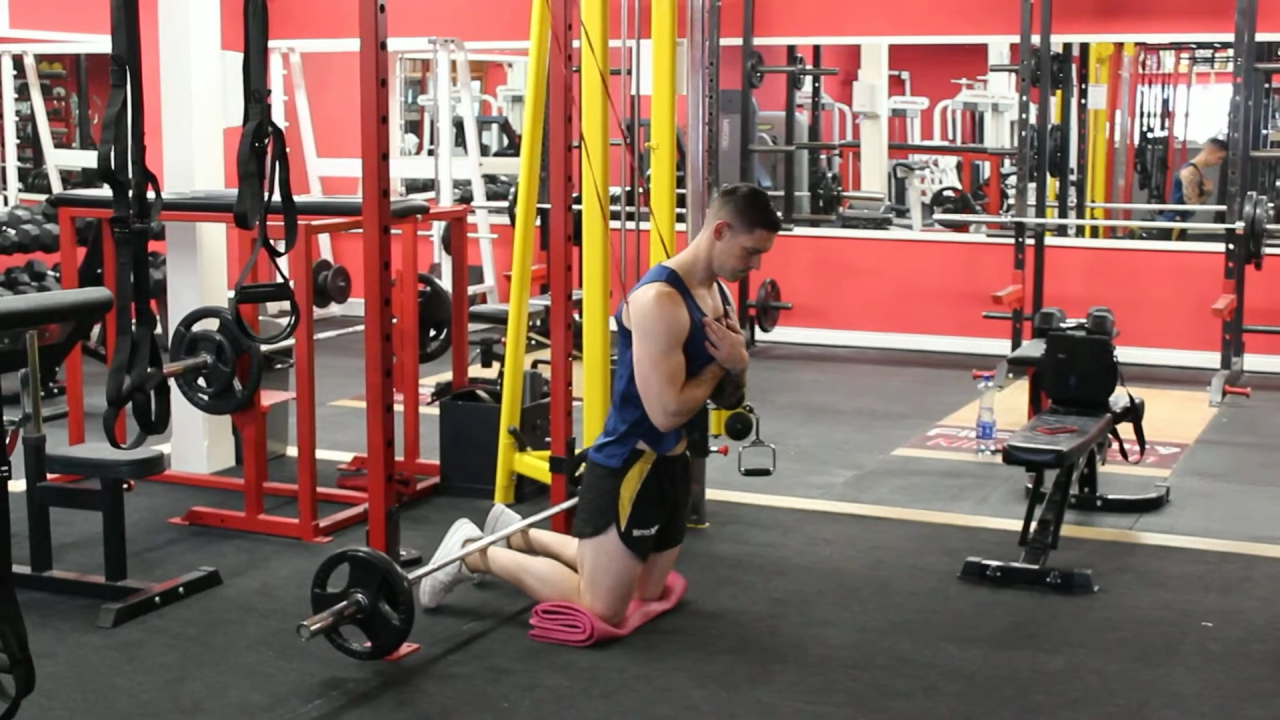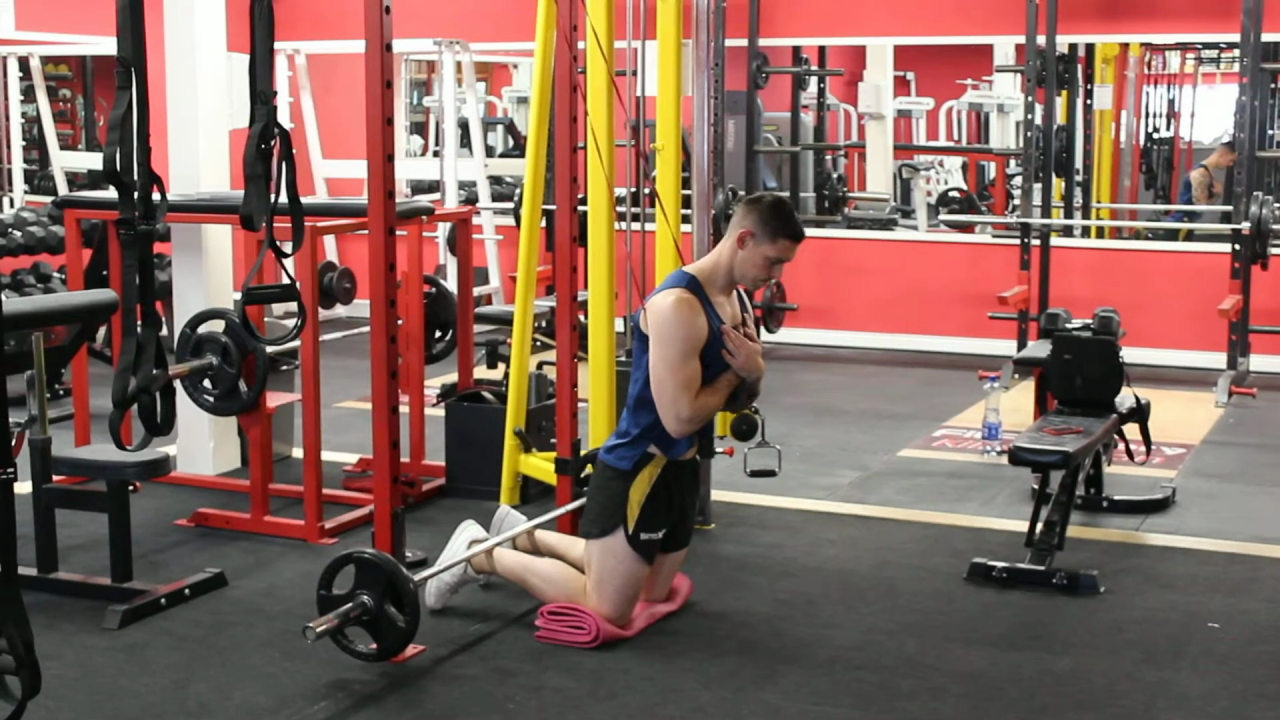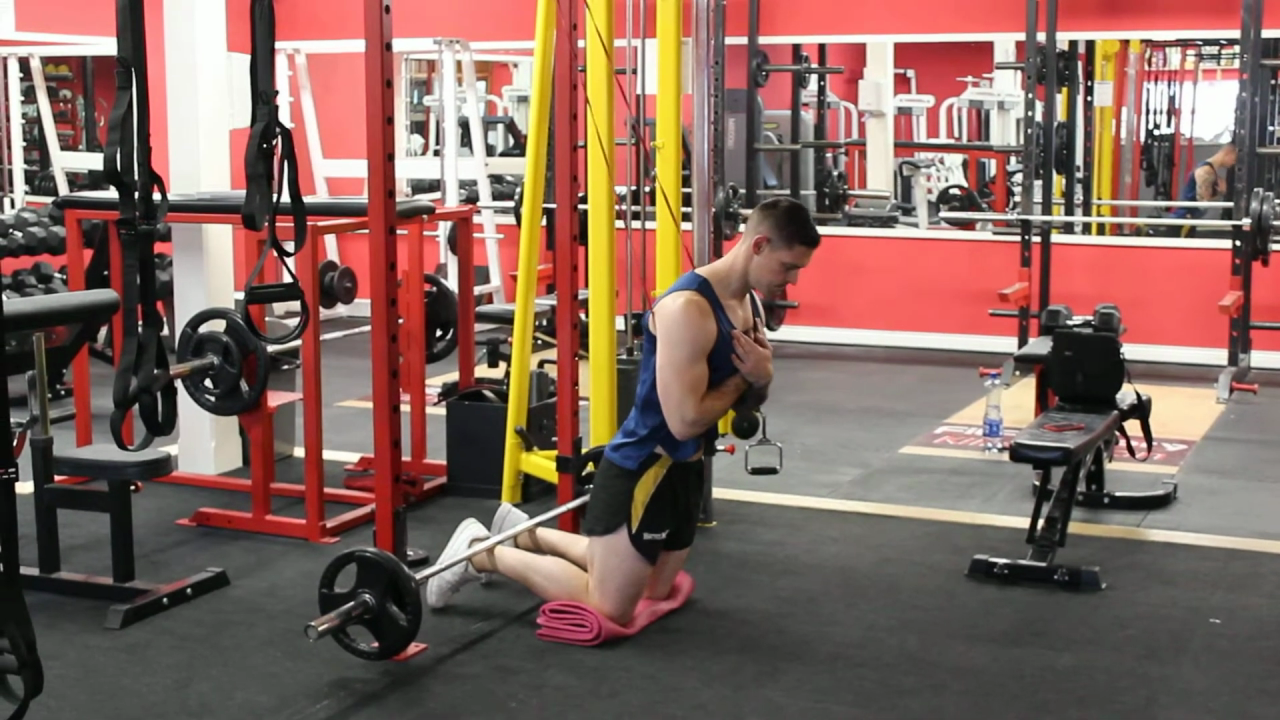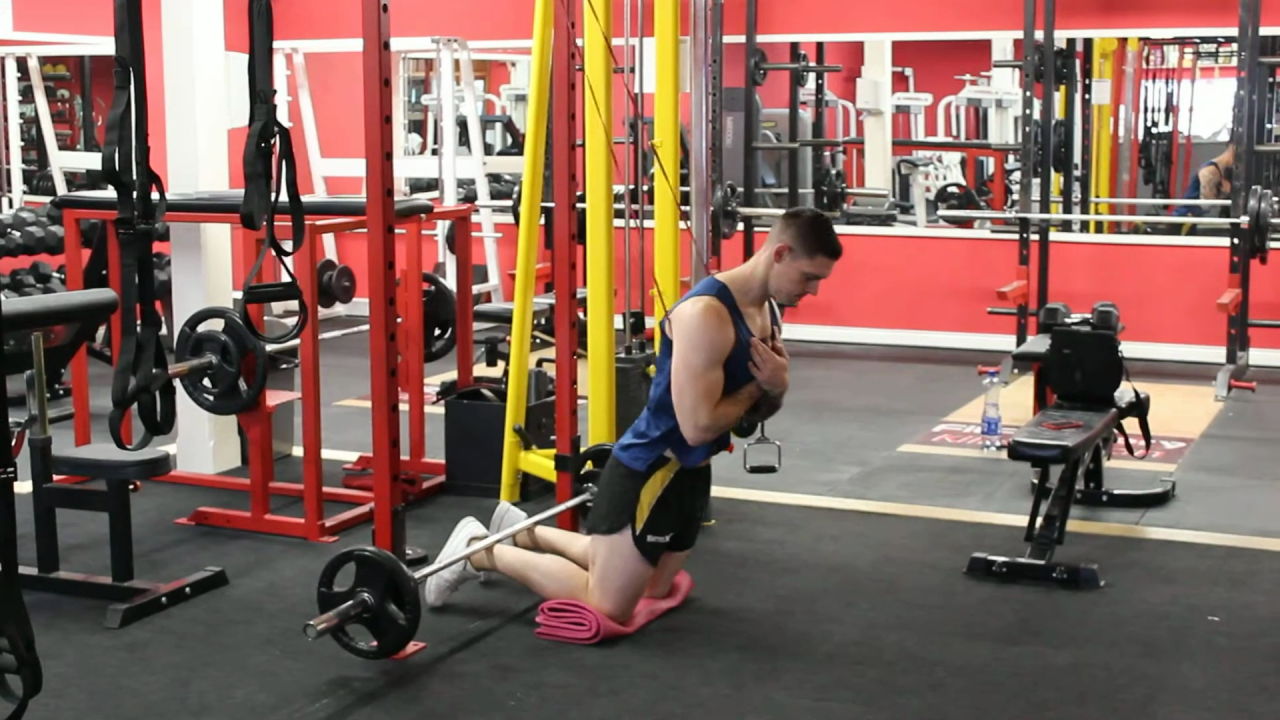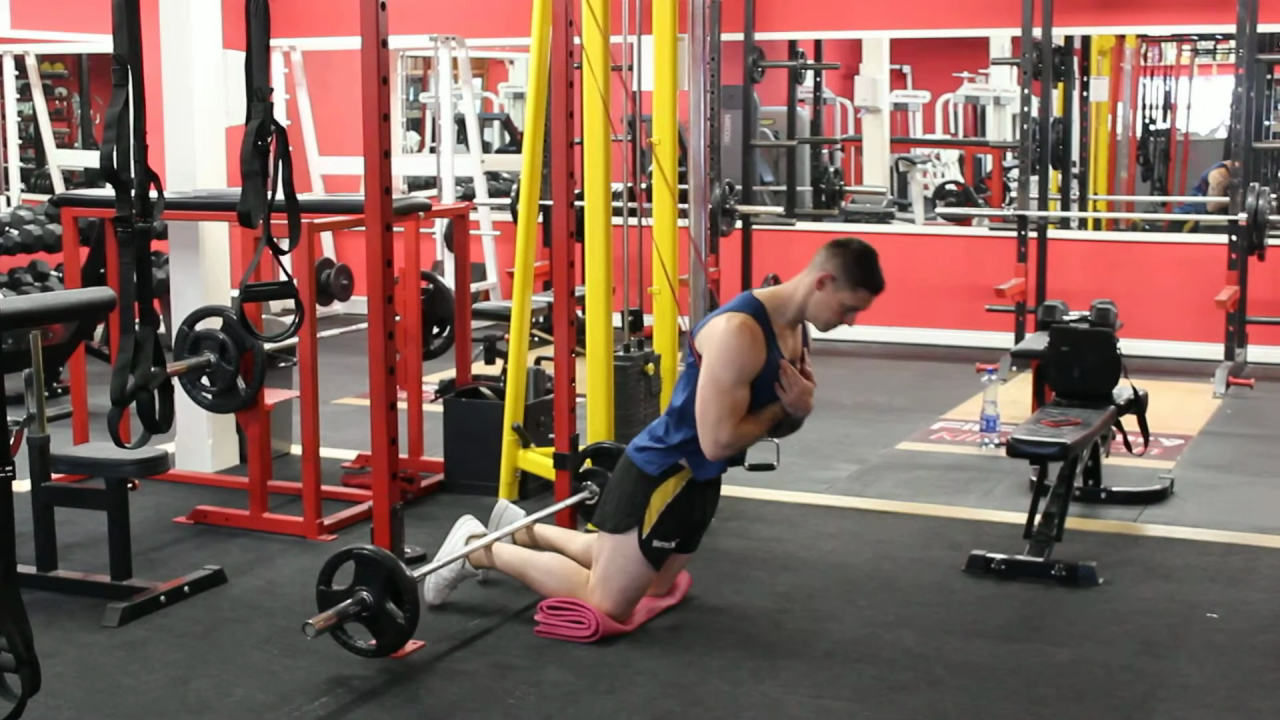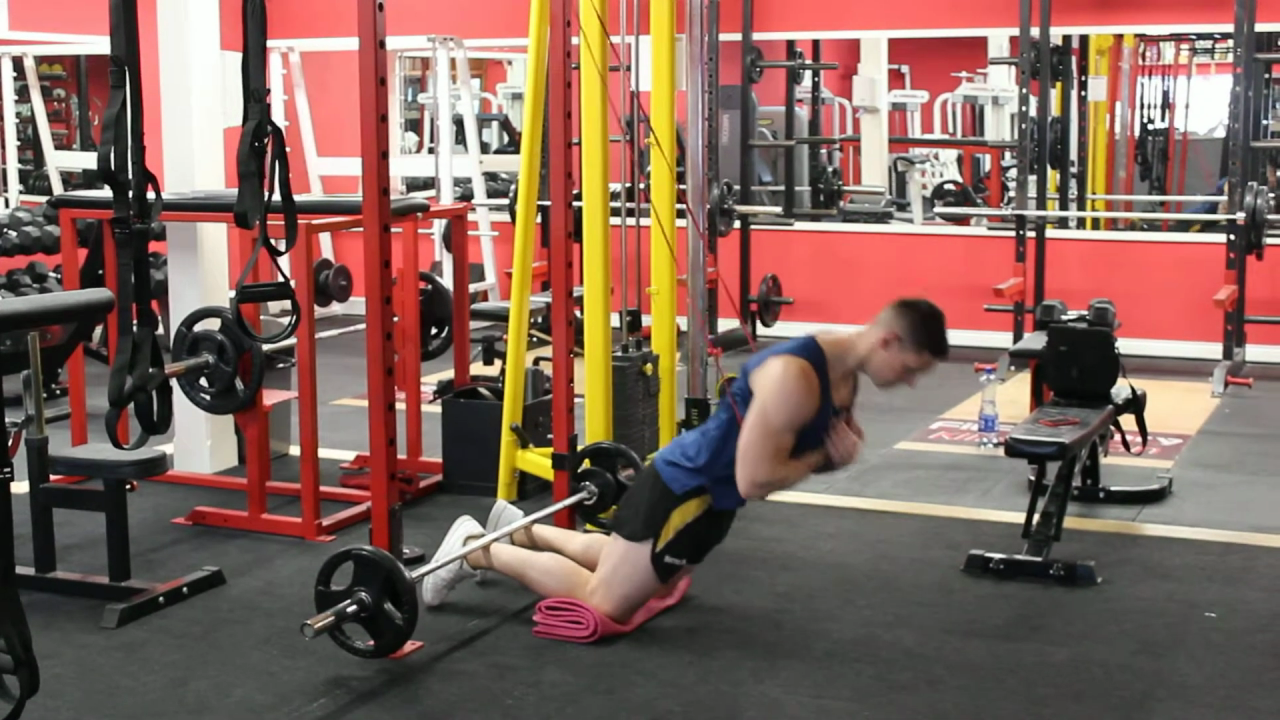
dt=0.4s
person 1, frame 1
left shoulder: (718, 294)
right shoulder: (659, 300)
left elbow: (724, 394)
right elbow: (666, 412)
left wrist: (738, 363)
right wrist: (719, 364)
left hip: (670, 464)
right hip: (629, 468)
left knee: (646, 592)
right knee: (601, 610)
left ankle: (516, 535)
right ankle: (474, 553)
person 1, frame 2
left shoulder: (737, 301)
right shoulder: (678, 305)
left elbow: (738, 400)
right elbow: (680, 418)
left wrist: (754, 372)
right wrist: (736, 369)
left hip: (679, 467)
right hip: (639, 470)
left knee: (652, 592)
right knee: (607, 611)
left ankle: (522, 534)
right ankle: (480, 553)
person 1, frame 3
left shoulder: (749, 303)
right shoulder: (688, 308)
left elbow: (746, 401)
right elbow: (685, 420)
left wrist: (761, 377)
right wrist: (743, 376)
left hip: (683, 467)
right hip: (643, 470)
left knee: (654, 591)
right knee: (608, 609)
left ankle: (524, 534)
right ankle: (481, 552)
person 1, frame 4
left shoulder: (766, 309)
right shoulder: (706, 314)
left elbow: (759, 410)
right elbow: (698, 426)
left wrist: (777, 386)
right wrist: (758, 384)
left hip: (689, 471)
right hip: (650, 471)
left knee: (652, 590)
right knee: (606, 607)
left ankle: (523, 533)
right ankle: (481, 551)
person 1, frame 5
left shoulder: (795, 327)
right shoulder: (739, 331)
left elbow: (774, 422)
right elbow: (718, 441)
left wrist: (799, 407)
right wrist: (781, 404)
left hip: (697, 479)
right hip: (661, 476)
left knee: (650, 586)
right knee: (606, 605)
left ankle: (522, 530)
right ankle: (480, 549)
person 1, frame 6
left shoulder: (844, 370)
right shoulder: (796, 376)
left elbow: (813, 443)
right elbow: (754, 480)
left wrist: (840, 450)
right wrist: (825, 455)
left hip: (709, 495)
right hip: (683, 493)
left knee: (634, 576)
right knee: (605, 603)
left ankle: (522, 529)
right ankle: (480, 549)
